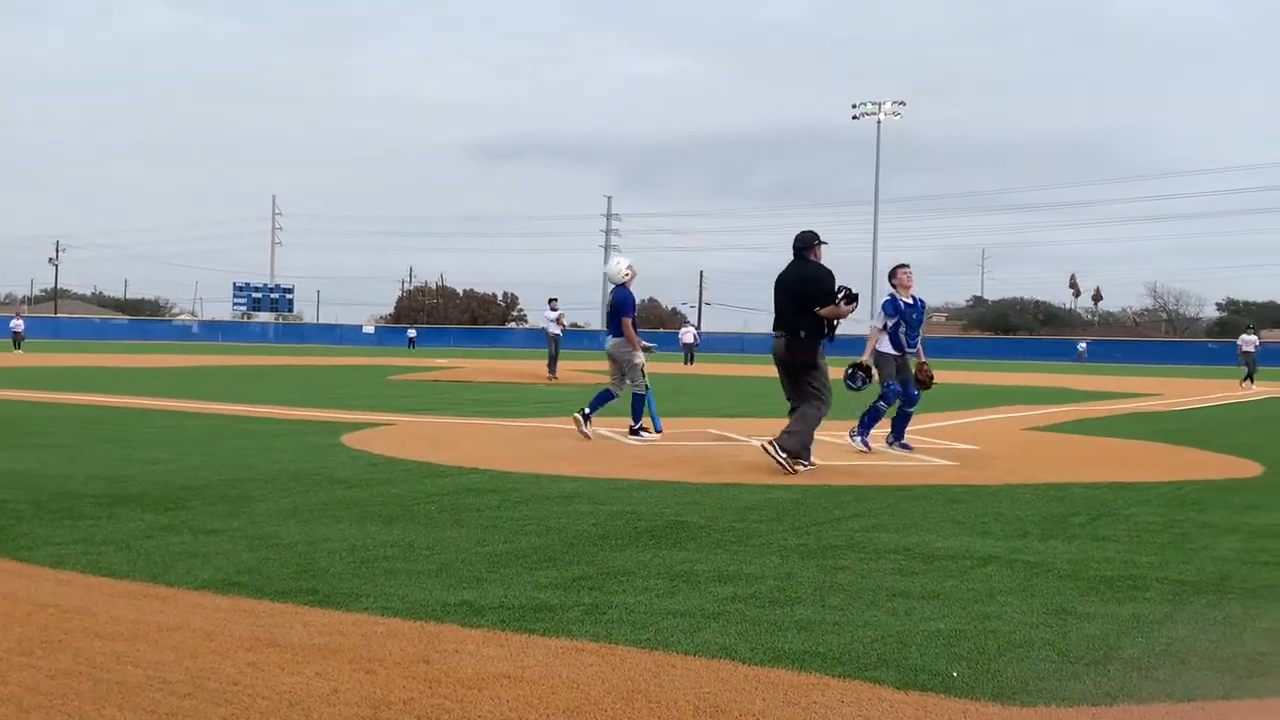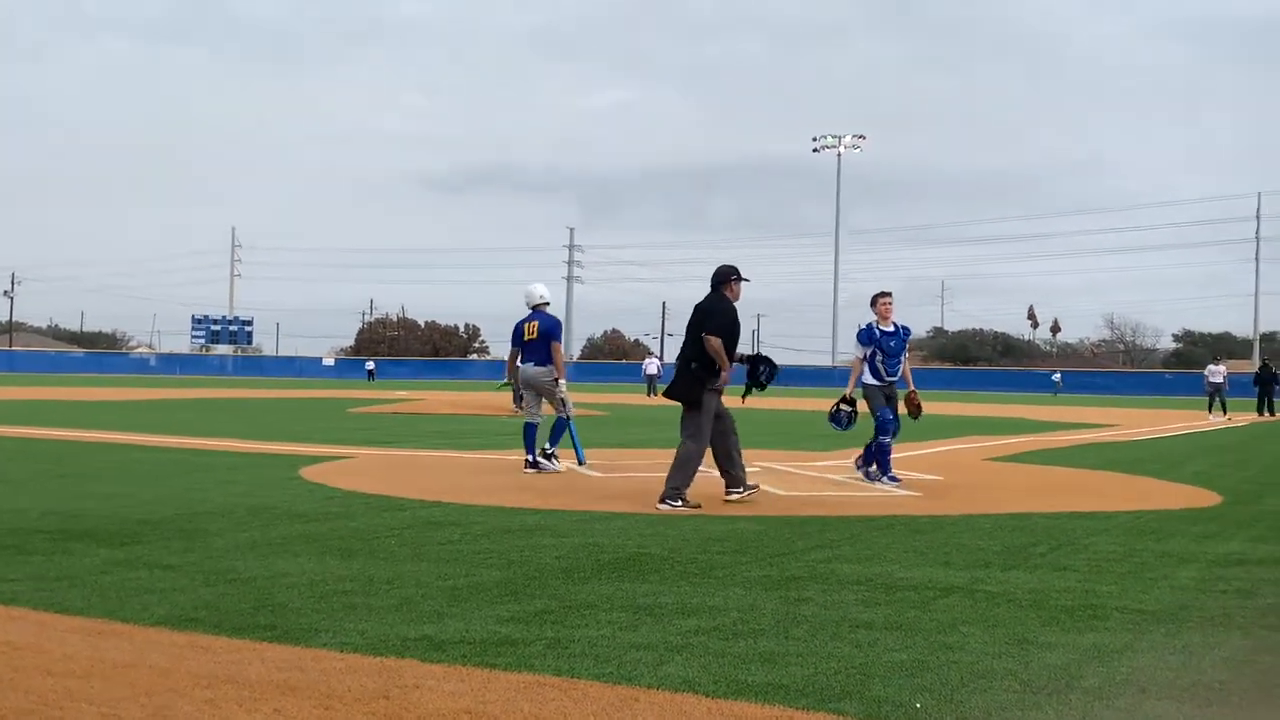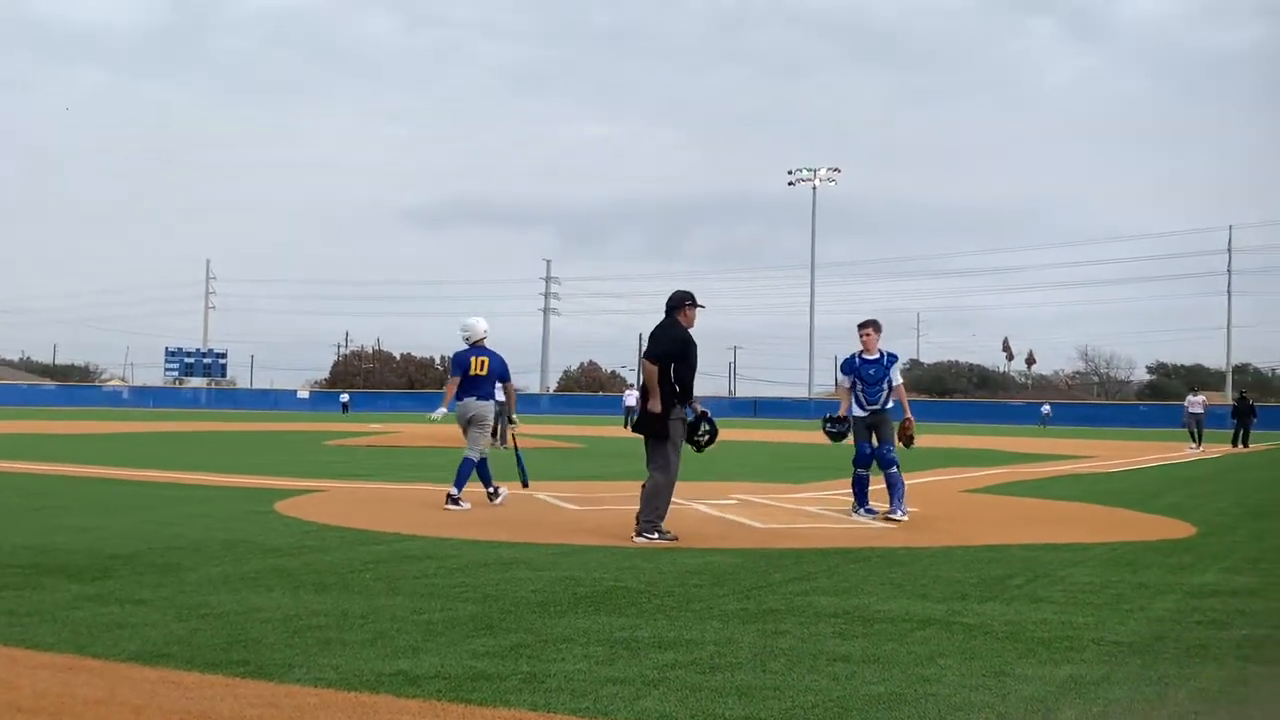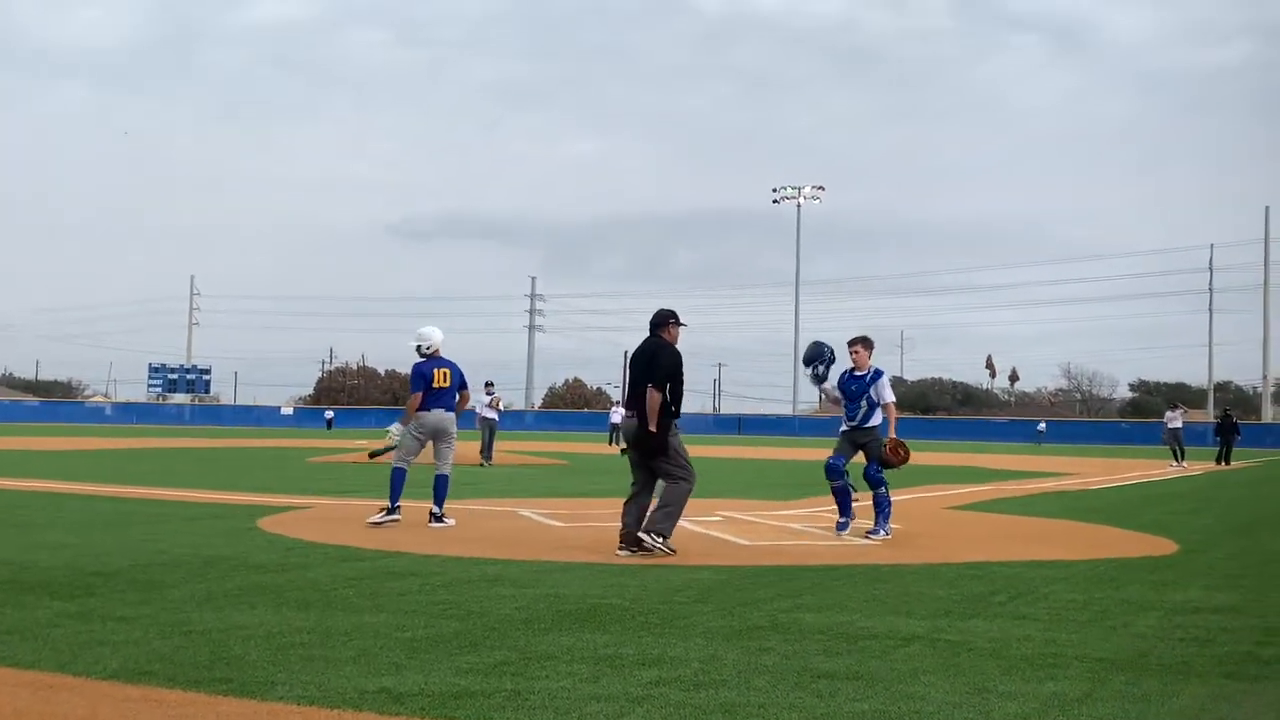
dt=0.4s
person 1, frame 1
left shoulder: (783, 275)
right shoulder: (821, 273)
right elbow: (825, 311)
right wrist: (844, 311)
left hip: (781, 343)
right hip: (804, 345)
left knee: (800, 402)
right knee: (817, 401)
left ankle: (799, 457)
right ankle: (783, 446)
person 1, frame 2
left shoulder: (708, 304)
right shoulder: (724, 308)
right elbow: (712, 340)
left wrist: (738, 357)
right wrist: (726, 367)
left hip: (700, 380)
right hip: (701, 381)
left knee: (724, 428)
right knee: (695, 439)
left ankle: (736, 484)
right ankle: (671, 496)
person 1, frame 3
left shoulder: (670, 332)
right shoulder: (673, 332)
right elbow: (648, 362)
left wrist: (691, 402)
right wrist: (654, 399)
left hip: (664, 410)
right hip: (665, 411)
left knee: (661, 469)
right knee: (663, 470)
left ankle: (647, 523)
right ankle: (648, 529)
person 1, frame 4
left shoulder: (641, 350)
right shoulder: (667, 352)
right elbow: (654, 391)
right wrist: (652, 426)
left hip: (633, 423)
right hip: (656, 426)
left knee: (641, 484)
right knee: (683, 478)
left ankle: (629, 541)
right ankle: (655, 532)
person 2, frame 1
left shoulder: (919, 304)
right shoulder: (890, 303)
right elbow: (876, 330)
left wrist: (922, 359)
right wrist: (866, 355)
left hip: (902, 357)
right hip: (885, 355)
left knee: (912, 396)
right knee: (891, 393)
left ankle: (896, 438)
right ankle: (860, 431)
person 2, frame 2
left shoulder: (902, 332)
right shoulder: (868, 333)
left elbow: (904, 361)
right elbow: (858, 361)
left wrist: (911, 386)
right wrist: (850, 388)
left hip: (891, 387)
right hip: (872, 386)
left knee: (892, 427)
right knee: (886, 423)
left ankle: (864, 462)
right ankle: (883, 472)
person 2, frame 3
left shoulder: (890, 360)
right shoulder: (852, 363)
left elbow: (897, 387)
right elbow: (846, 390)
left wrist: (907, 413)
right wrist: (842, 412)
left hip: (883, 415)
right hip: (860, 417)
left knee: (887, 457)
right knee: (863, 458)
left ankle: (897, 506)
right ankle: (860, 504)
person 2, frame 4
left shoulder: (878, 376)
right shoulder: (845, 377)
left elbow: (889, 405)
right elbow: (838, 402)
left wrist: (891, 433)
right wrist: (822, 387)
left hip: (870, 433)
right hip: (848, 432)
left knee: (874, 476)
right knee: (833, 466)
left ankle: (883, 525)
right ankle: (845, 514)
person 3, frame 1
left shoulder: (615, 293)
right shoulder: (626, 295)
right elbow: (626, 327)
left wrist: (641, 343)
right wrist: (637, 352)
left hip: (612, 343)
right hip: (623, 344)
left knee: (616, 386)
right knee: (640, 384)
left ankle: (585, 414)
right ankle: (636, 428)
person 3, frame 2
left shoulder: (521, 324)
right shoulder: (553, 321)
left elbow: (513, 354)
right elbow: (556, 352)
left wrist: (510, 378)
right wrist: (561, 380)
left hip: (525, 371)
right hip: (544, 372)
left knee: (532, 417)
right knee: (565, 412)
left ankle: (531, 460)
right ankle: (548, 452)
person 3, frame 3
left shoulder: (460, 356)
right shoulder: (497, 359)
left elbow: (453, 383)
right elbow: (509, 390)
left wrist: (443, 408)
right wrist: (511, 415)
left hip: (463, 406)
right hip: (484, 408)
left knee: (478, 450)
right knee: (473, 453)
left ankle: (492, 491)
right ankle: (453, 495)
person 3, frame 4
left shoulder: (420, 368)
right shoulder: (454, 368)
left elbow: (415, 399)
right elbow: (465, 397)
left wrist: (400, 425)
left hip: (423, 419)
right hip: (447, 420)
left knee: (401, 462)
right knee: (443, 468)
left ankle: (393, 508)
right ankle: (437, 514)
